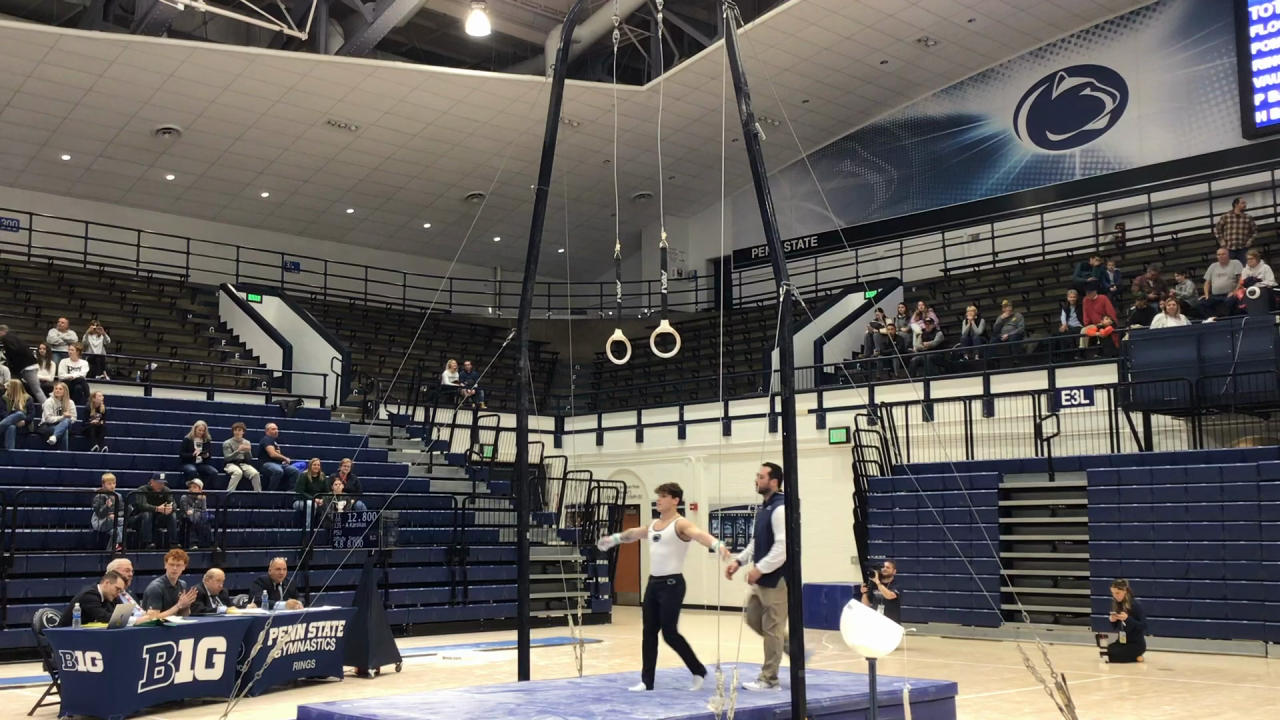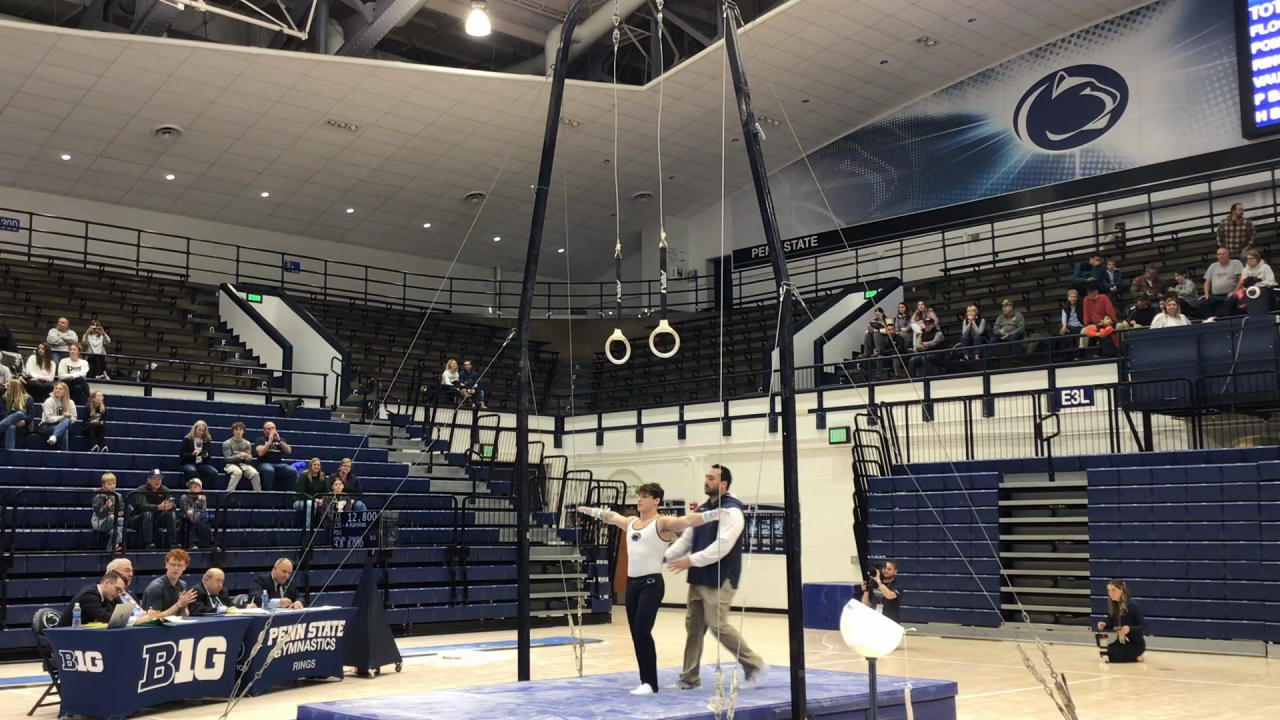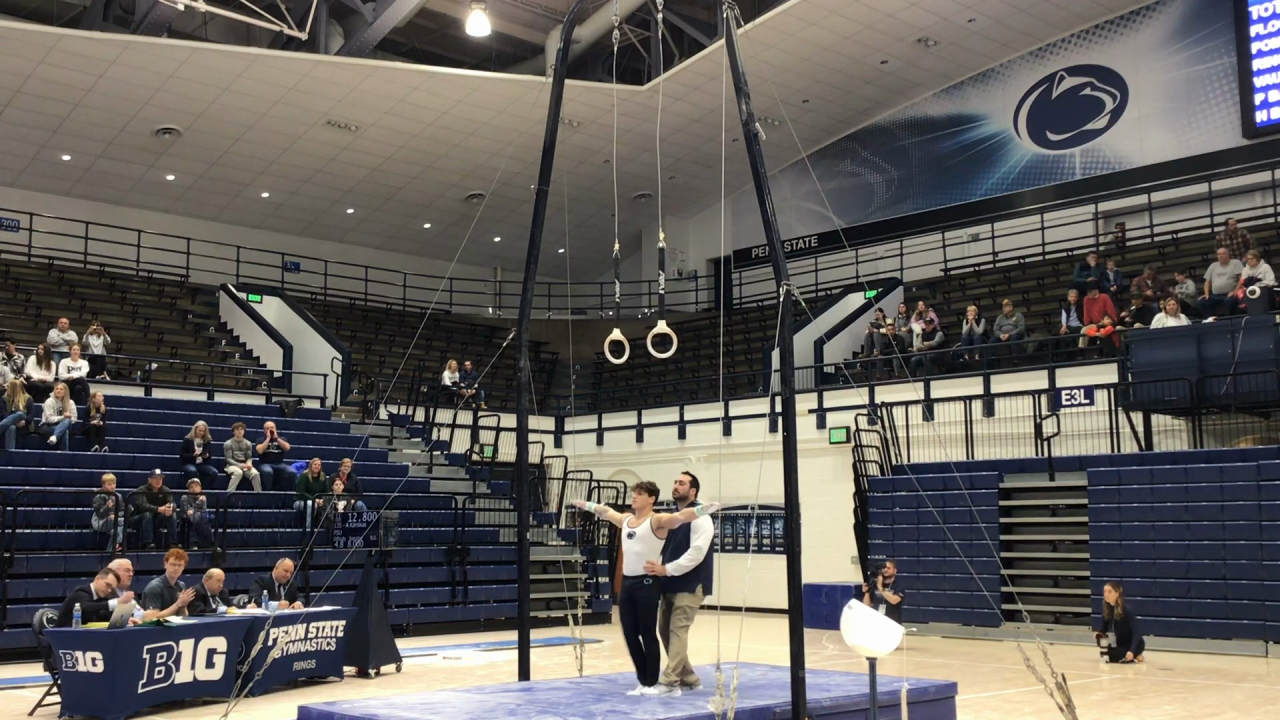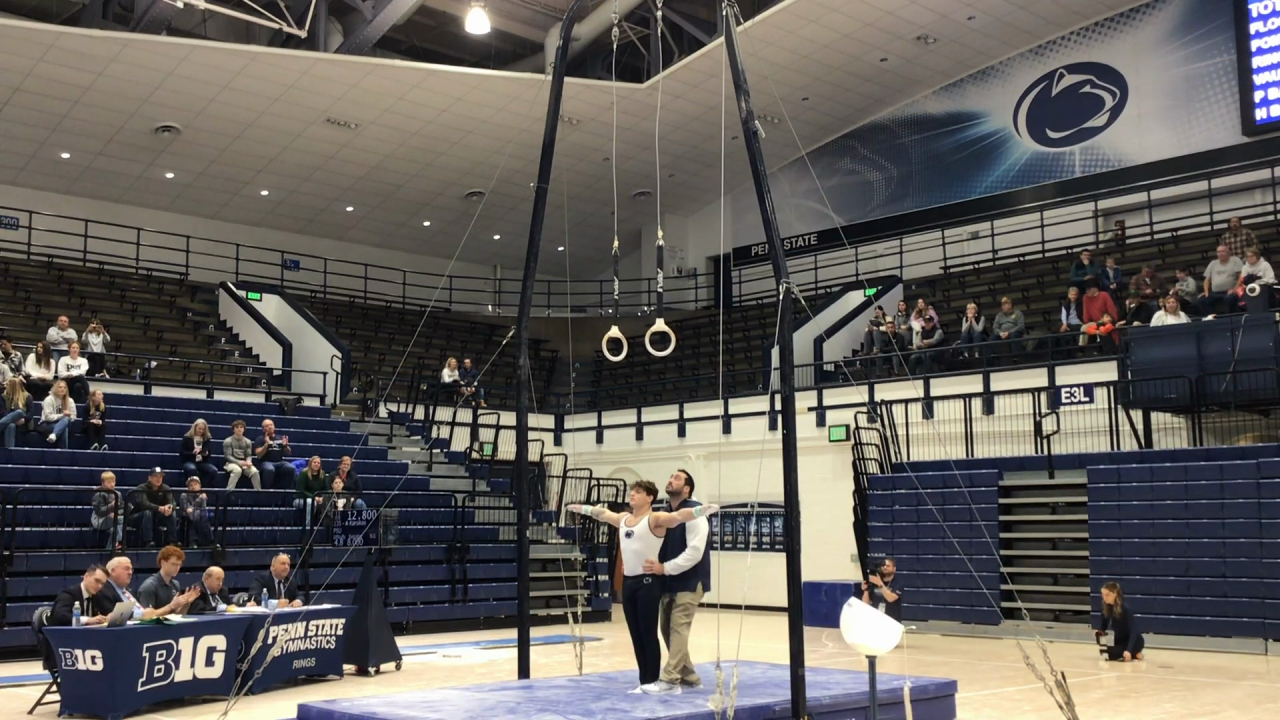
dt=0.5s
person 1, frame 1
left shoulder: (781, 509)
right shoulder: (764, 508)
left elbow: (784, 547)
left wrist: (760, 569)
right wrist: (738, 561)
left hip: (778, 578)
right hip: (766, 578)
left knee: (772, 627)
right knee: (753, 618)
left ankle: (769, 679)
person 1, frame 2
left shoulder: (731, 511)
right shoulder: (701, 510)
left elbow: (722, 546)
right elbow: (685, 539)
left wrist: (691, 560)
right wrist: (664, 557)
left hip: (721, 579)
right hip: (699, 578)
left knee: (718, 625)
right knee: (693, 627)
left ankle: (755, 666)
right ankle: (689, 678)
person 1, frame 3
left shoulder: (700, 518)
left elbow: (696, 554)
right elbow: (659, 548)
left wrist: (666, 569)
left hip: (691, 585)
right hip: (670, 585)
left knee: (678, 630)
right knee: (666, 631)
left ankle: (669, 683)
right ankle: (688, 679)
person 1, frame 4
left shoulder: (694, 515)
left elbow: (694, 553)
left wrist: (664, 568)
left hip: (689, 582)
right hip: (669, 582)
left knee: (678, 628)
right knee: (668, 629)
left ankle: (669, 680)
right ankle: (688, 676)
person 2, frame 1
left shoulder: (681, 524)
right shoulder: (653, 525)
left elbow: (700, 535)
right elbow: (634, 533)
left wrist: (718, 545)
right wrist: (613, 538)
left hip: (672, 583)
right hip: (653, 582)
left knee: (669, 633)
right knee: (648, 632)
left ankle: (698, 671)
right ankle: (646, 681)
person 2, frame 2
left shoulder: (662, 523)
right shoulder: (630, 522)
left elbow: (687, 521)
right elbow: (611, 516)
left wrist: (711, 514)
right wrist: (592, 511)
left hip: (651, 583)
right hip: (632, 582)
left knee: (642, 632)
right knee: (636, 635)
left ankle: (651, 683)
right ankle: (645, 681)
person 2, frame 3
left shoulder: (657, 520)
right shoulder: (625, 519)
left elbow: (680, 516)
right elbow: (606, 511)
left wrist: (703, 509)
right wrist: (587, 505)
left hip: (647, 583)
right hip: (627, 583)
left knee: (648, 635)
right knee: (631, 635)
left ankle: (653, 683)
right ankle: (644, 681)
person 2, frame 4
left shoulder: (655, 519)
right shoulder: (623, 518)
left elbow: (678, 515)
right elbow: (603, 513)
left wrist: (701, 510)
right wrist: (583, 509)
left hip: (648, 582)
right hip: (628, 582)
left knee: (648, 634)
right knee: (636, 635)
left ankle: (652, 681)
right ankle: (644, 682)
